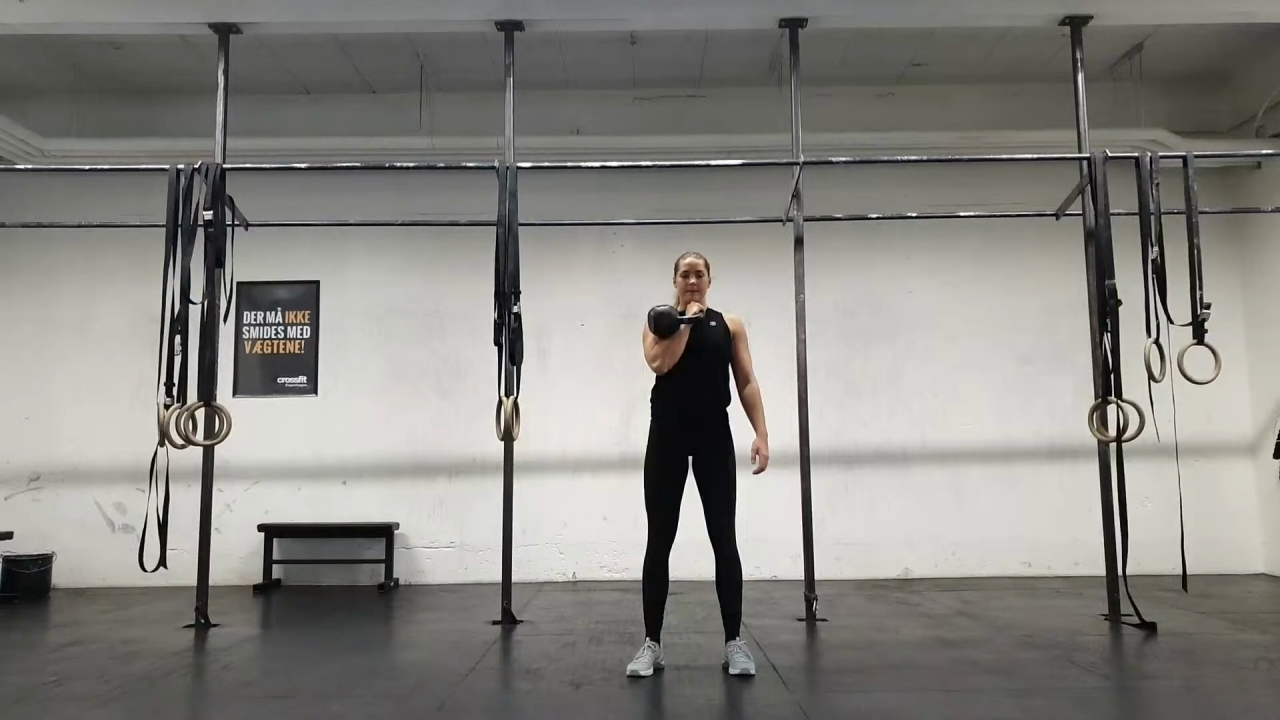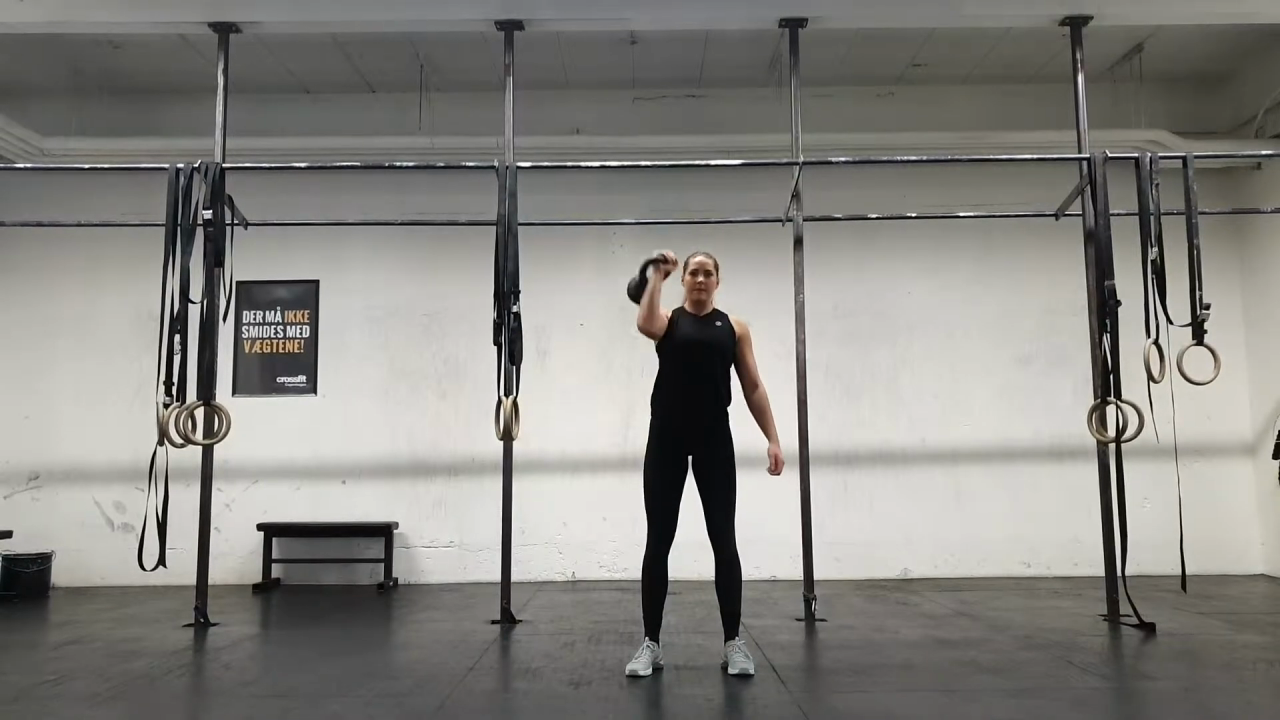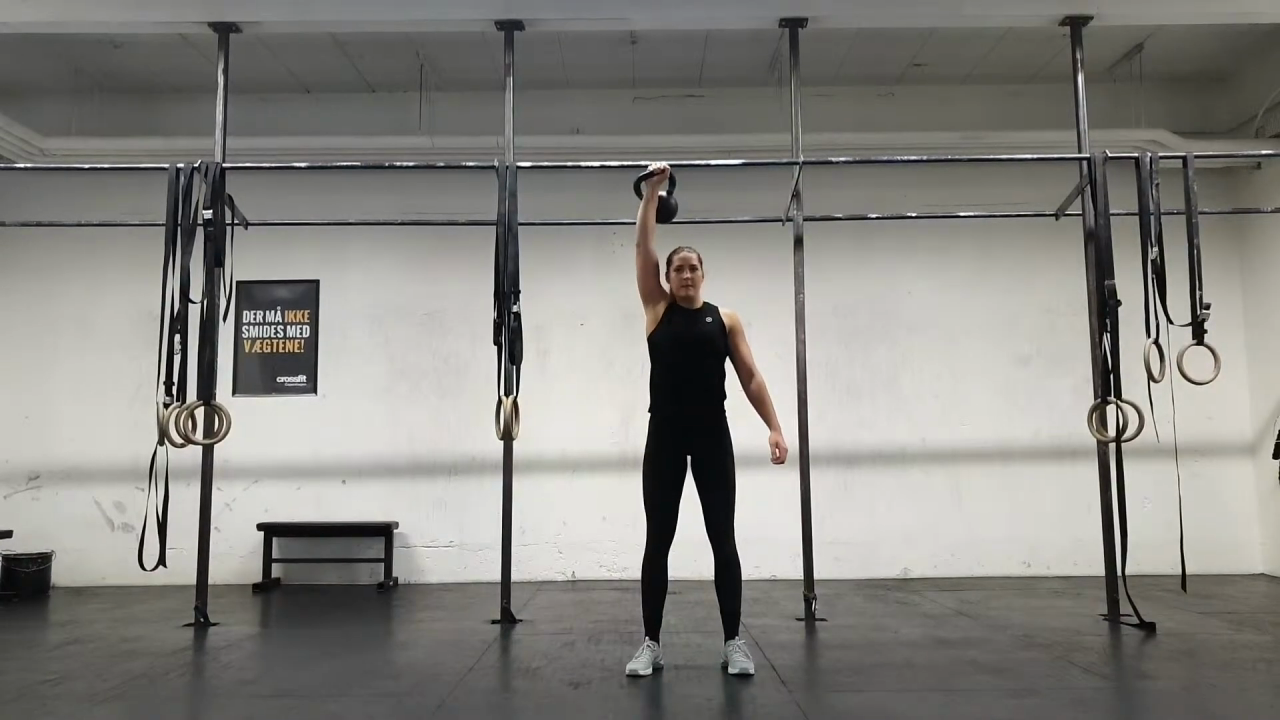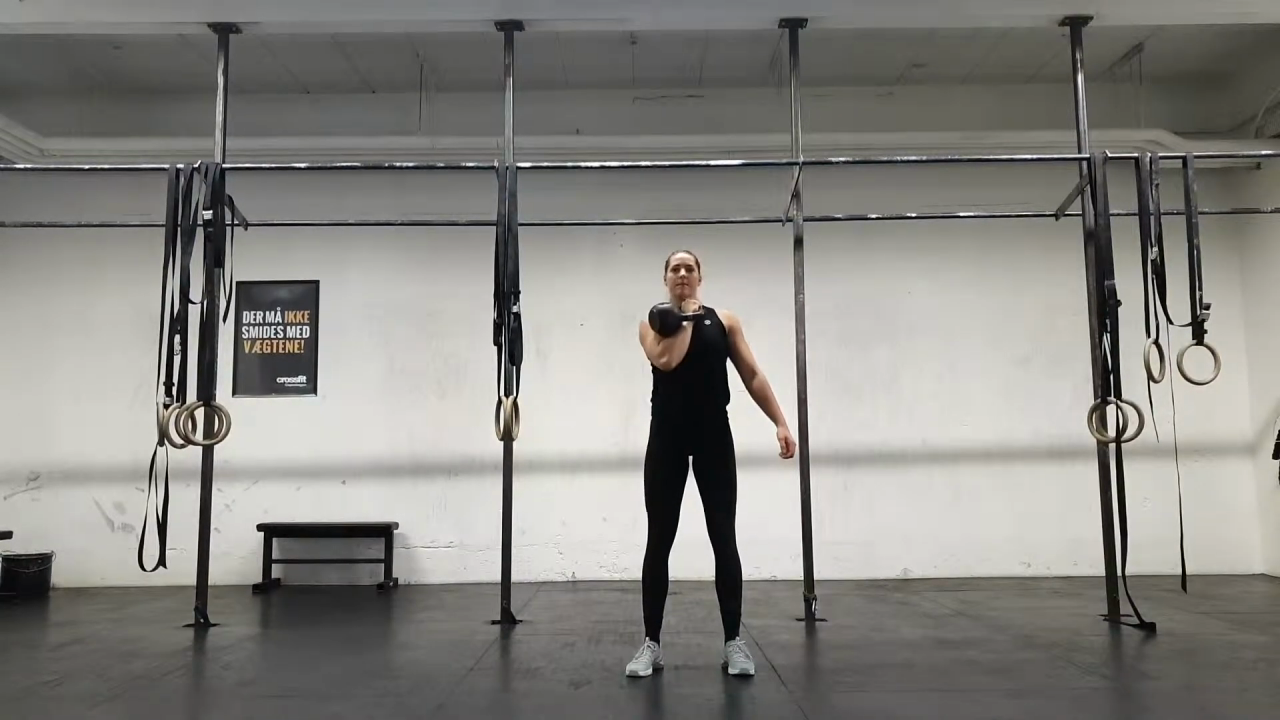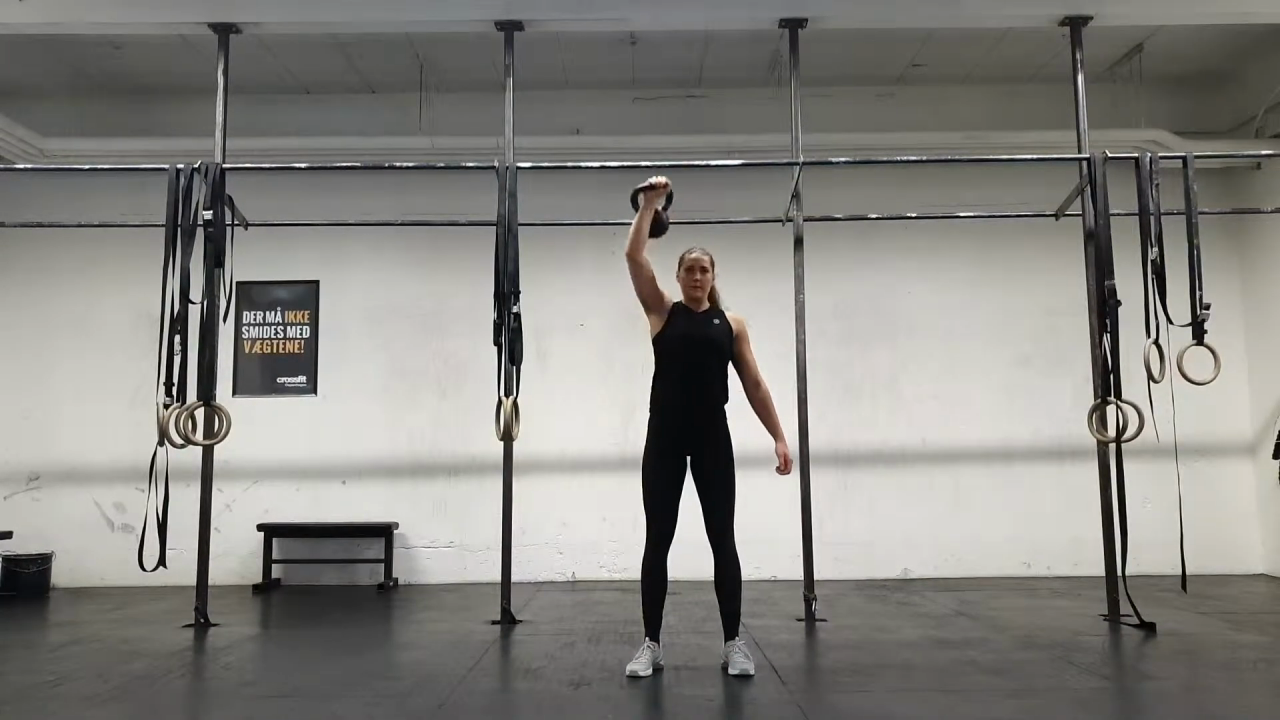
dt=1s
person 1, frame 1
left shoulder: (730, 324)
left elbow: (747, 382)
right elbow: (660, 364)
left wrist: (761, 433)
right wrist: (686, 319)
left hip: (714, 436)
right hip: (667, 436)
left knee: (724, 539)
right knee: (659, 541)
left ankle: (733, 642)
right ankle: (652, 643)
person 1, frame 2
left shoulder: (734, 326)
right shoulder: (666, 316)
left elbow: (753, 386)
right elbow: (644, 323)
left wrist: (773, 439)
right wrist: (657, 276)
left hip: (714, 437)
right hip: (667, 435)
left knee: (723, 539)
right knee: (658, 540)
left ankle: (733, 642)
right ankle: (651, 643)
person 1, frame 3
left shoulder: (725, 319)
right shoulder: (657, 308)
left elbow: (751, 377)
right elbow: (643, 246)
left wrist: (774, 428)
right wrist: (651, 191)
left hip: (712, 436)
right hip: (665, 436)
left knee: (723, 539)
right knee: (658, 541)
left ankle: (733, 642)
right ankle: (651, 644)
person 1, frame 4
left shoulder: (724, 320)
right shoulder: (653, 323)
left elbow: (752, 375)
right elbow: (667, 361)
left wrist: (780, 422)
right wrist: (685, 319)
left hip: (713, 434)
right hip: (667, 435)
left knee: (724, 539)
right knee: (658, 540)
left ankle: (733, 642)
right ankle: (651, 644)
person 1, frame 5
left shoulder: (731, 324)
right shoulder: (661, 311)
left elbow: (753, 384)
right elbow: (633, 255)
left wrist: (779, 437)
right wrist: (650, 204)
left hip: (712, 438)
right hip: (665, 437)
left knee: (723, 540)
right knee: (657, 541)
left ankle: (733, 642)
right ankle: (651, 644)
